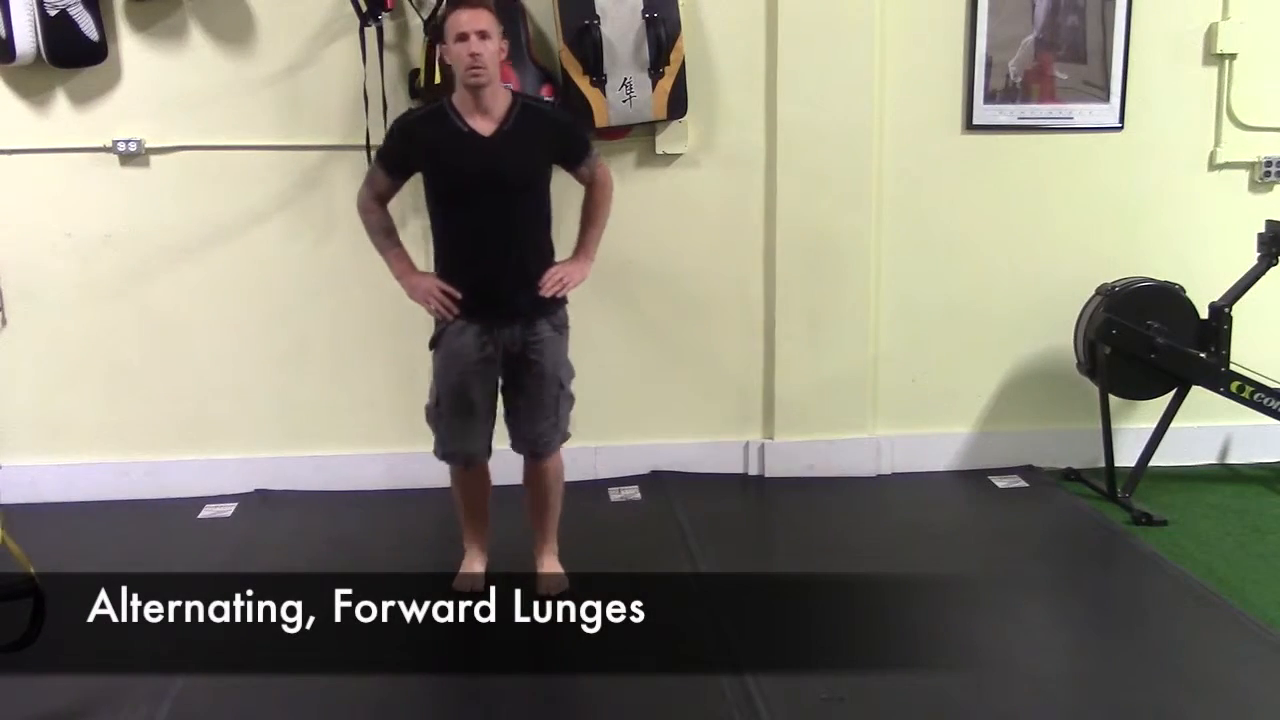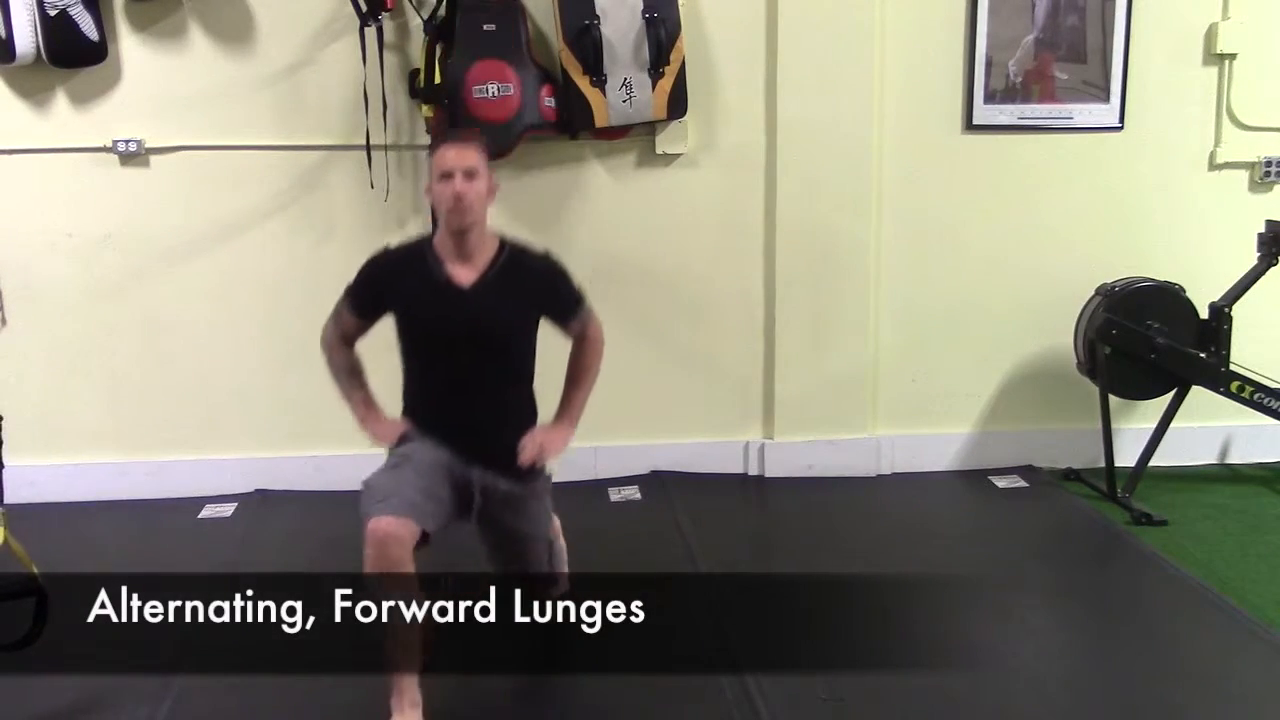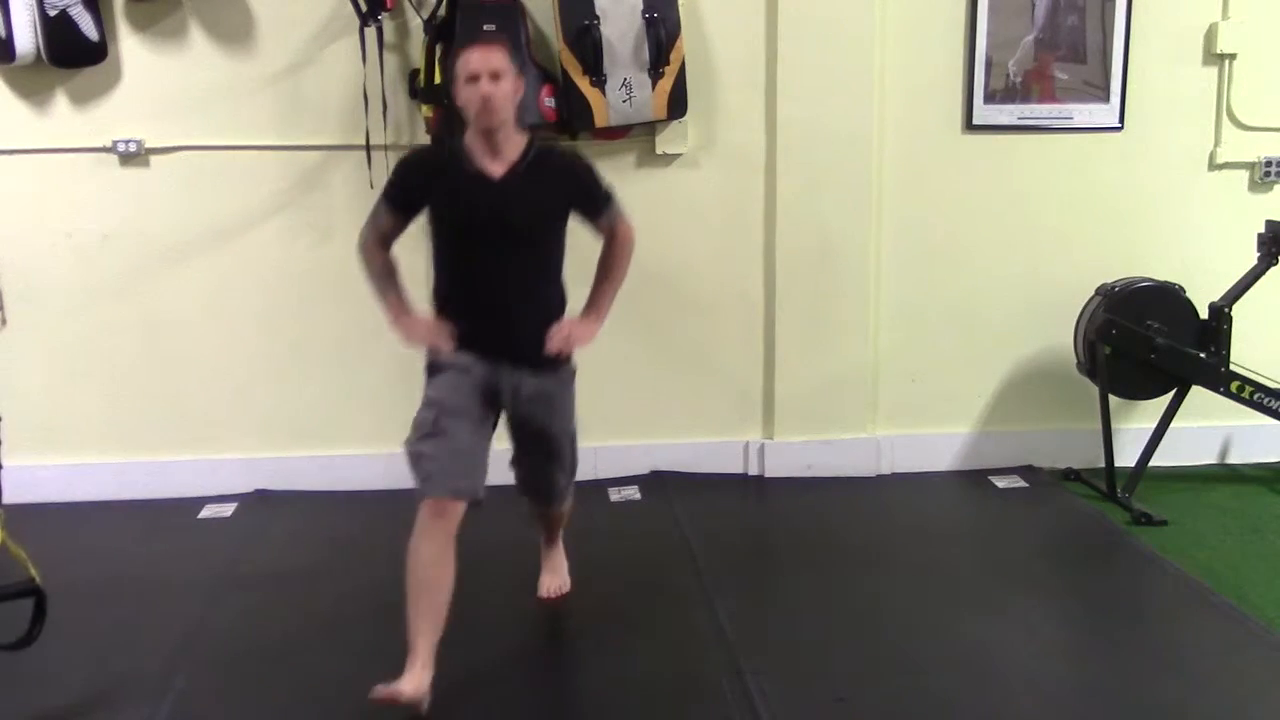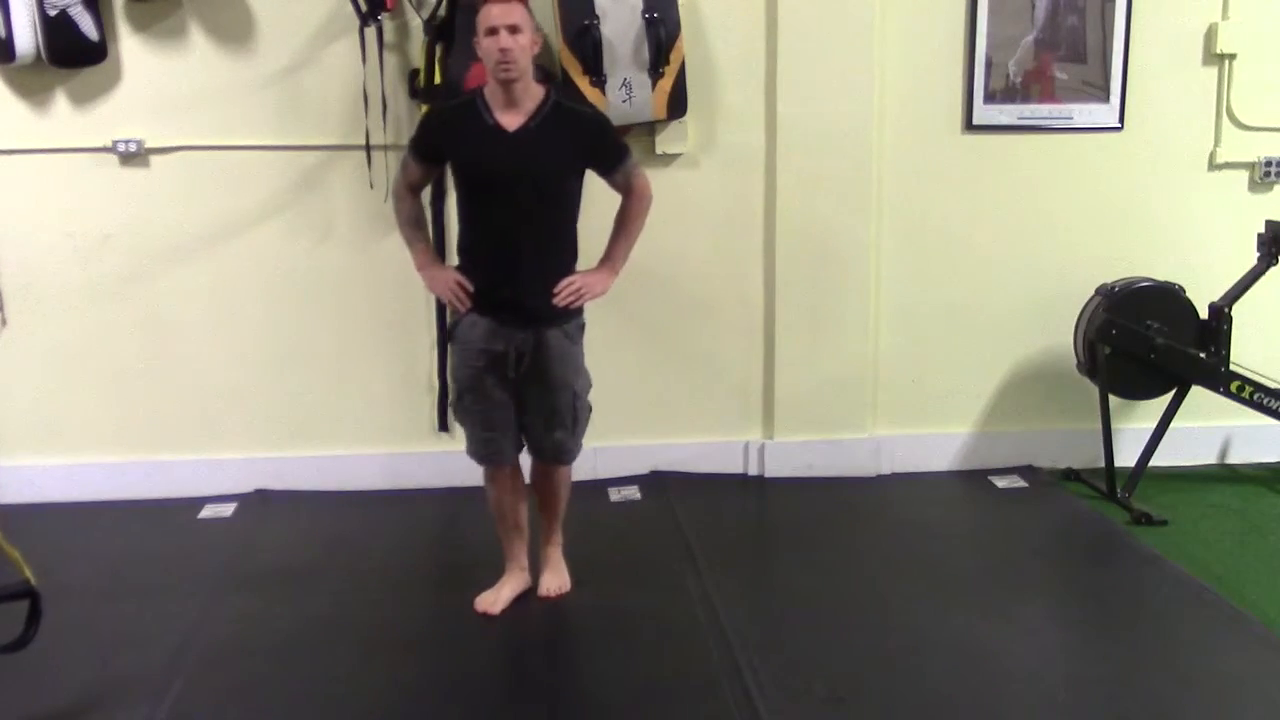
dt=0.7s
person 1, frame 1
left shoulder: (547, 122)
right shoulder: (419, 130)
left elbow: (599, 182)
right elbow: (371, 199)
left wrist: (582, 260)
right wrist: (407, 274)
left hip: (538, 316)
right hip: (462, 320)
left knee: (541, 447)
right knee: (463, 454)
left ankle: (546, 553)
right ankle: (475, 550)
person 1, frame 2
left shoulder: (534, 272)
right shoulder: (396, 269)
left elbow: (589, 336)
right elbow: (336, 337)
left wrist: (564, 423)
right wrist: (371, 416)
left hip: (511, 458)
right hip: (431, 445)
right knee: (385, 533)
left ankle: (549, 540)
person 1, frame 3
left shoulder: (562, 169)
right shoulder: (427, 167)
left elbow: (620, 236)
right elbow: (373, 241)
left wrist: (593, 317)
right wrist: (404, 317)
left hip: (541, 361)
right hip: (462, 357)
left knee: (550, 492)
right knee: (440, 503)
left ankle: (554, 548)
right ankle: (418, 669)
person 1, frame 4
left shoulder: (578, 122)
right shoulder: (449, 121)
left elbow: (637, 191)
right elbow: (406, 189)
left wrist: (607, 271)
right wrist: (427, 265)
left hip: (554, 317)
right hip: (478, 317)
left knee: (554, 451)
right knee: (495, 455)
left ankle: (552, 551)
right ankle: (515, 566)
